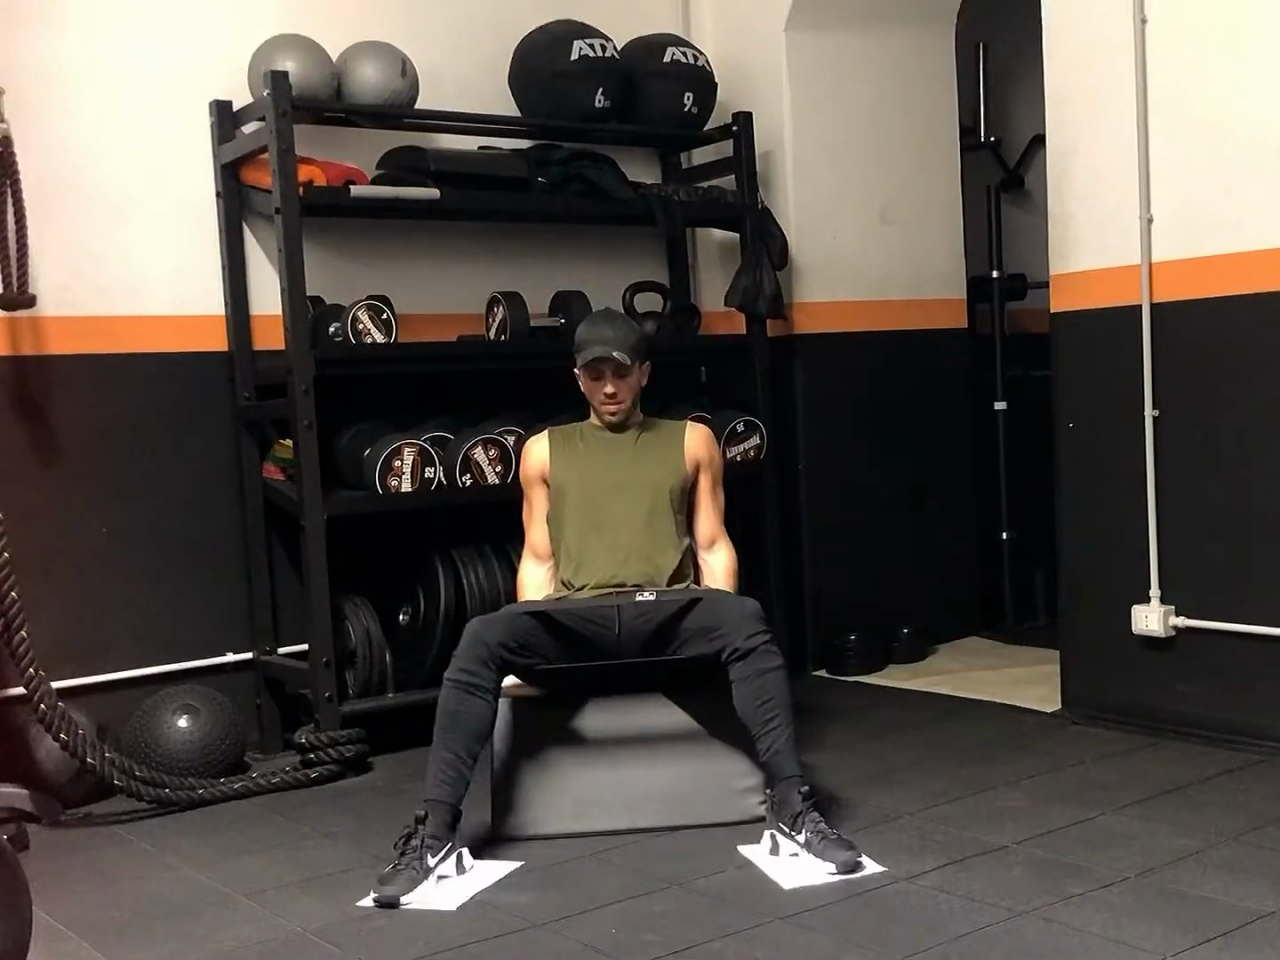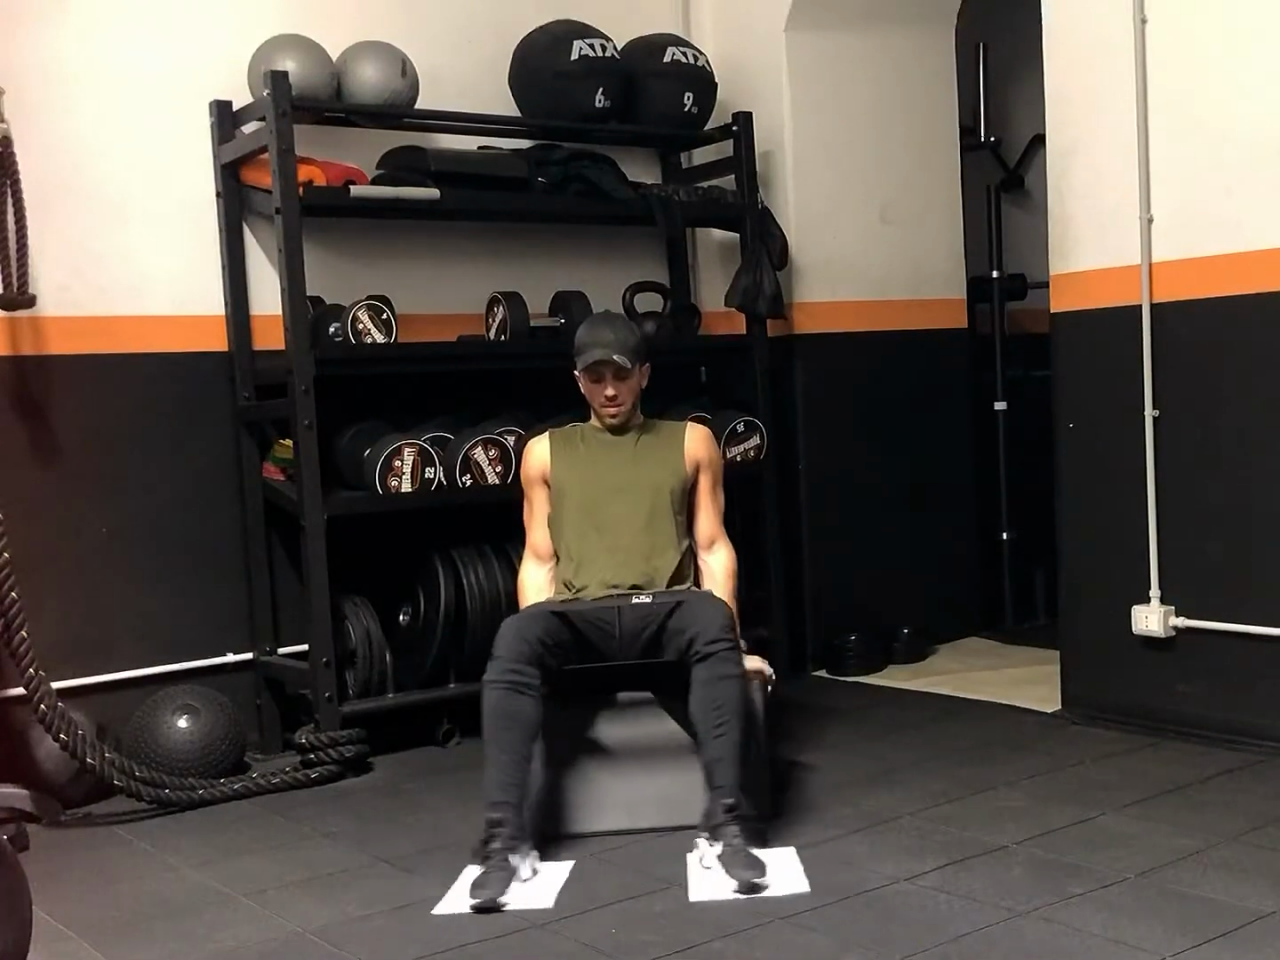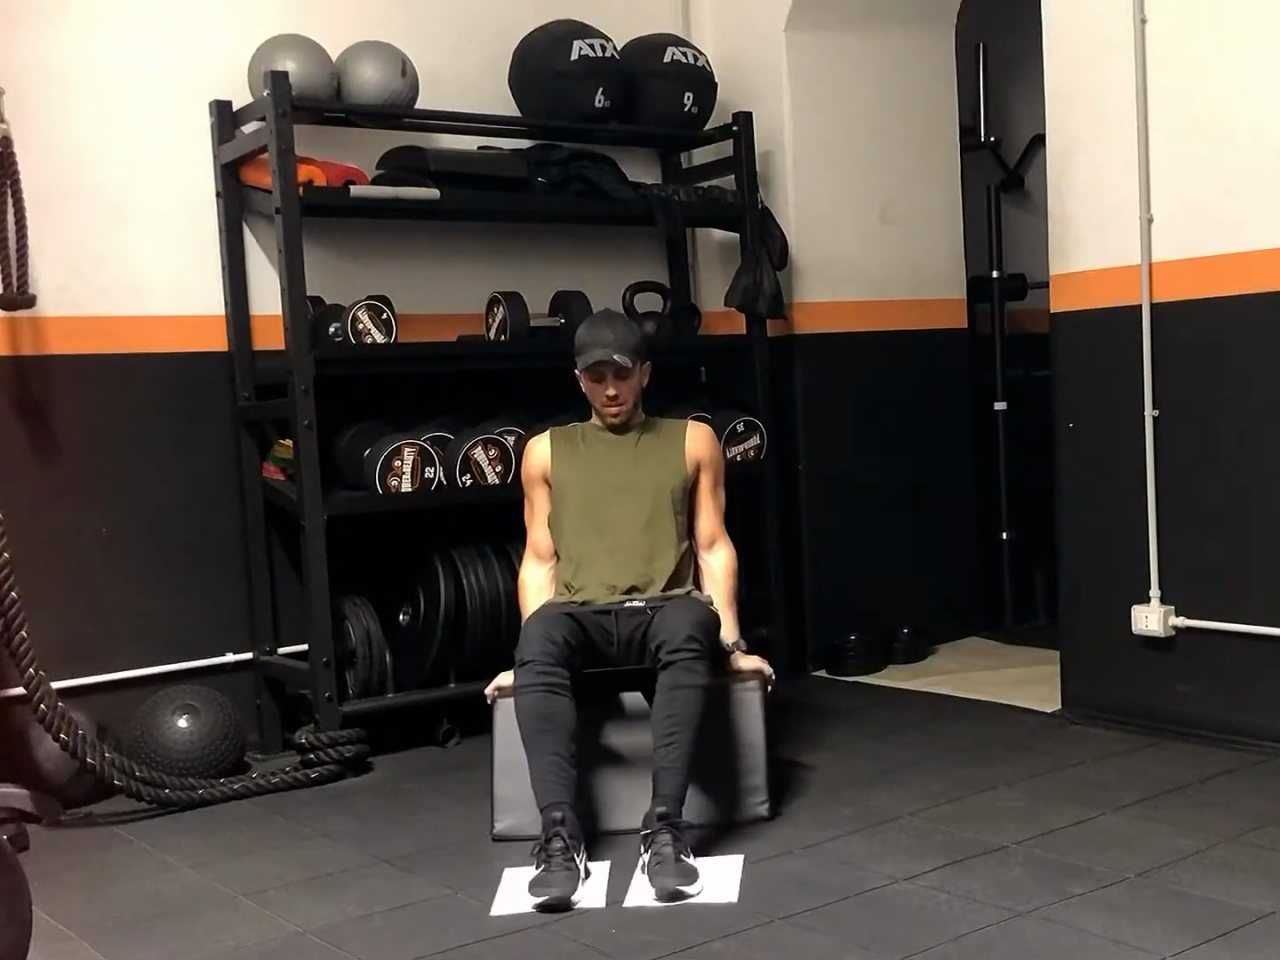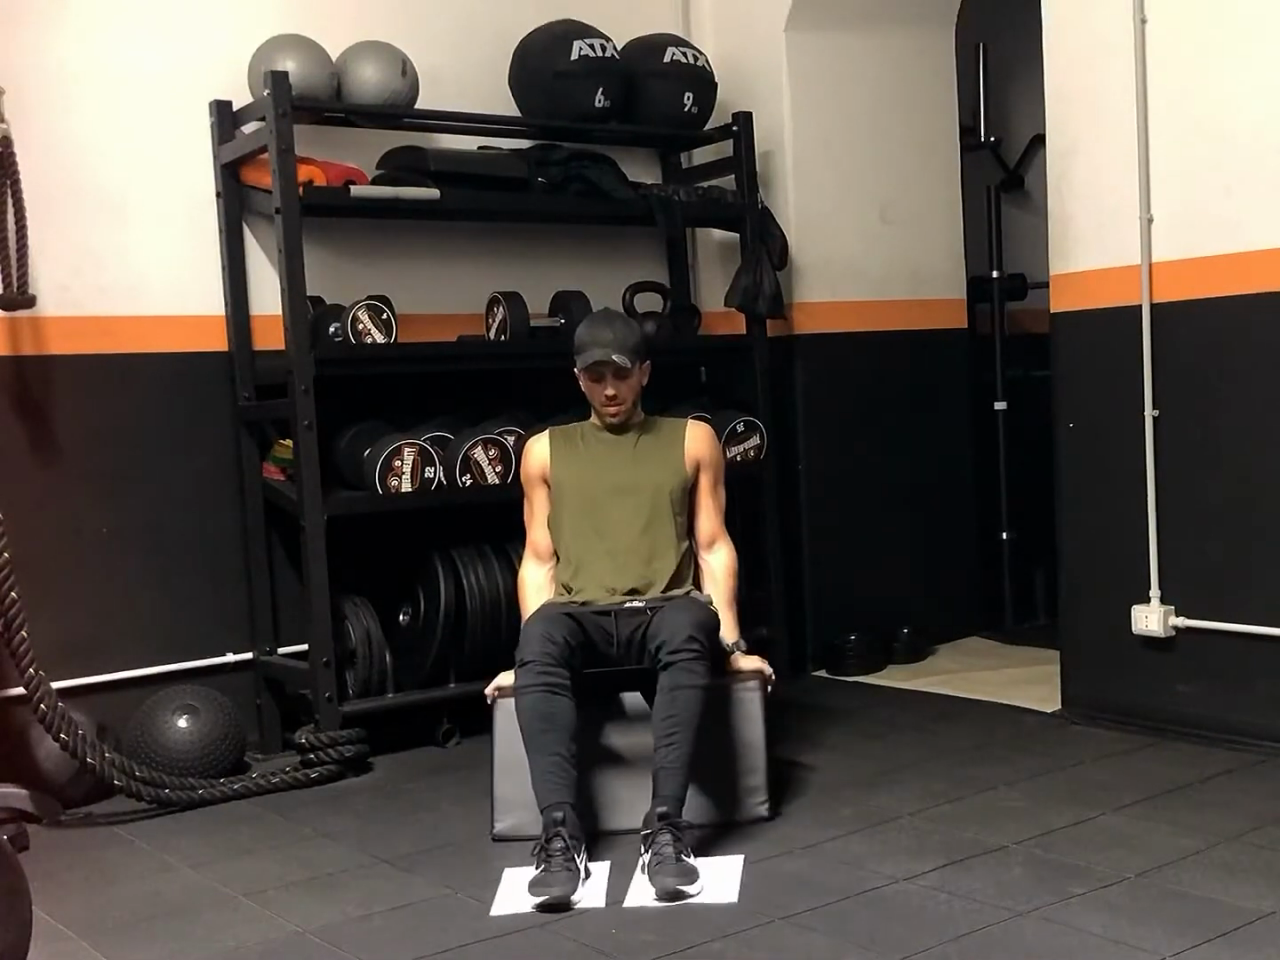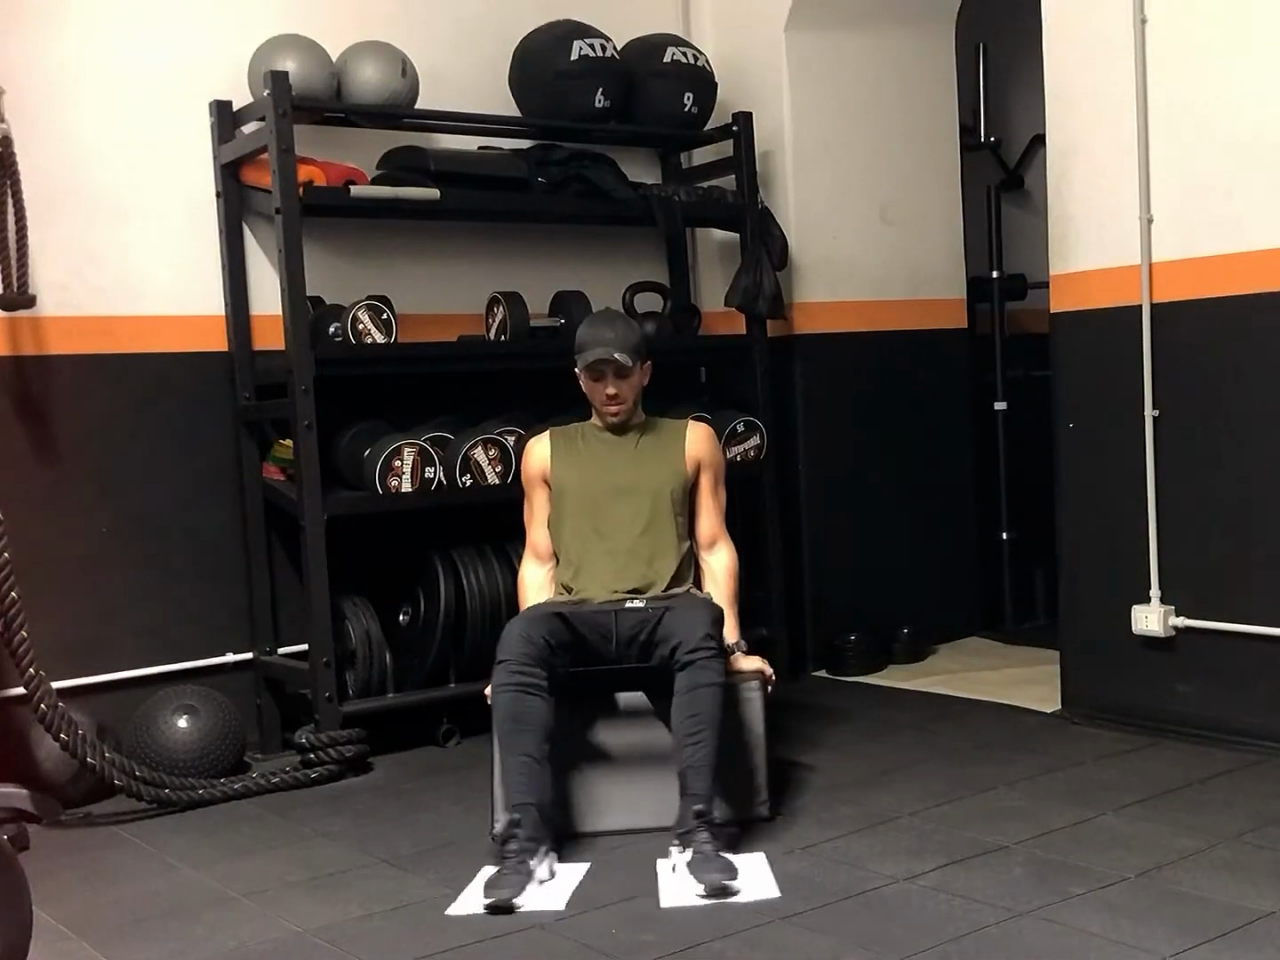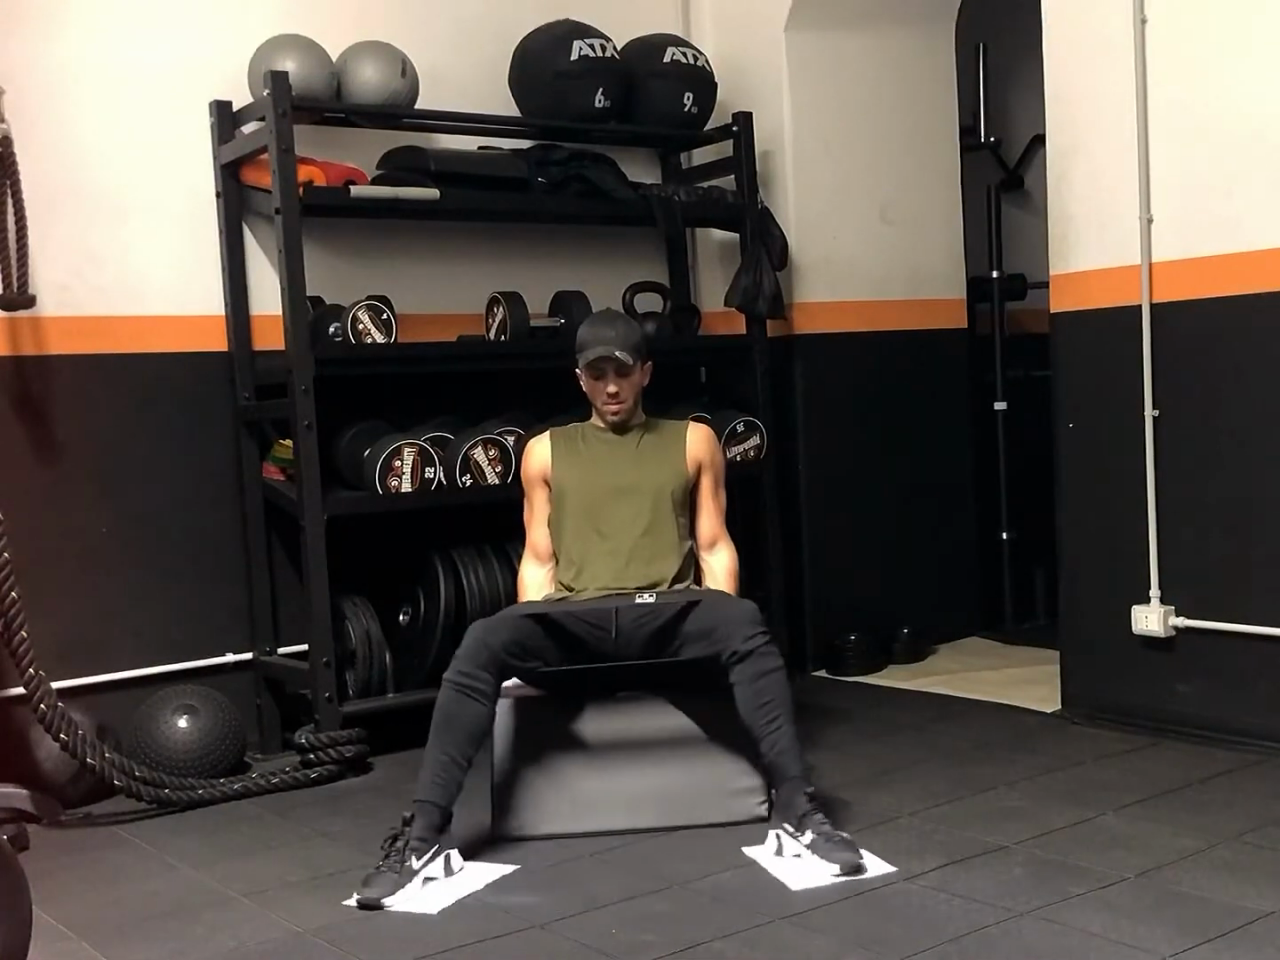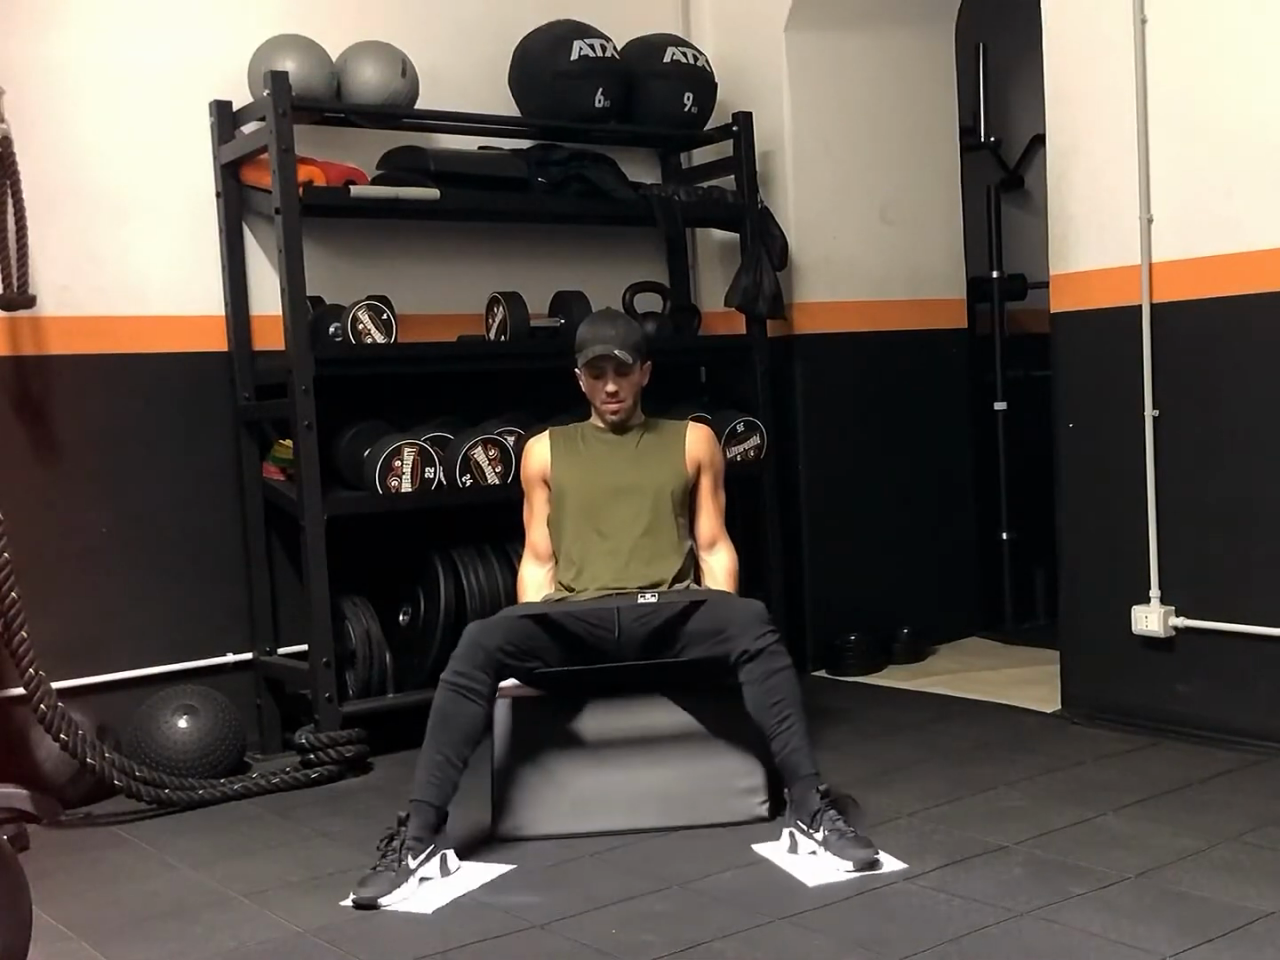
dt=0.3s
person 1, frame 1
left shoulder: (692, 441)
right shoulder: (544, 451)
left elbow: (712, 546)
right elbow: (538, 560)
left wrist: (724, 633)
right wrist: (528, 650)
left hip: (666, 610)
right hip: (578, 616)
left knee: (748, 621)
right knee: (480, 642)
left ankle: (791, 807)
right ankle: (434, 832)
person 1, frame 2
left shoulder: (691, 441)
right shoulder: (545, 451)
left elbow: (712, 548)
right elbow: (539, 561)
left wrist: (733, 638)
right wrist: (526, 652)
left hip: (665, 611)
right hip: (581, 616)
left knee: (710, 618)
right knee: (514, 637)
left ankle: (725, 817)
right ankle: (506, 836)
person 1, frame 3
left shoulder: (693, 440)
right shoulder: (546, 450)
left elbow: (713, 547)
right elbow: (540, 560)
left wrist: (731, 641)
right wrist: (531, 653)
left hip: (665, 612)
right hip: (582, 618)
left knee: (689, 628)
right knee: (542, 638)
left ankle: (664, 827)
right ankle: (559, 834)
person 1, frame 4
left shoulder: (692, 439)
right shoulder: (545, 450)
left elbow: (714, 547)
right elbow: (539, 560)
left wrist: (732, 641)
right wrist: (534, 650)
left hip: (665, 614)
right hip: (581, 619)
left knee: (689, 630)
right knee: (540, 641)
left ankle: (664, 827)
right ankle: (561, 835)
person 1, frame 5
left shoulder: (693, 440)
right shoulder: (545, 451)
left elbow: (714, 548)
right elbow: (539, 561)
left wrist: (733, 642)
right wrist: (533, 653)
left hip: (666, 612)
right hip: (581, 620)
left knee: (699, 627)
right knee: (519, 638)
left ankle: (694, 825)
right ankle: (526, 836)
person 1, frame 6
left shoulder: (693, 441)
right shoulder: (545, 451)
left elbow: (714, 547)
right elbow: (538, 560)
left wrist: (722, 632)
right wrist: (528, 651)
left hip: (667, 611)
right hip: (578, 616)
left knee: (746, 622)
right knee: (482, 644)
left ankle: (797, 808)
right ankle: (423, 833)
person 1, frame 7
left shoulder: (693, 441)
right shoulder: (544, 451)
left elbow: (713, 546)
right elbow: (538, 560)
left wrist: (726, 630)
right wrist: (529, 648)
left hip: (667, 611)
right hip: (578, 617)
left knee: (753, 623)
right knee: (479, 646)
left ankle: (808, 805)
right ankle: (420, 834)
